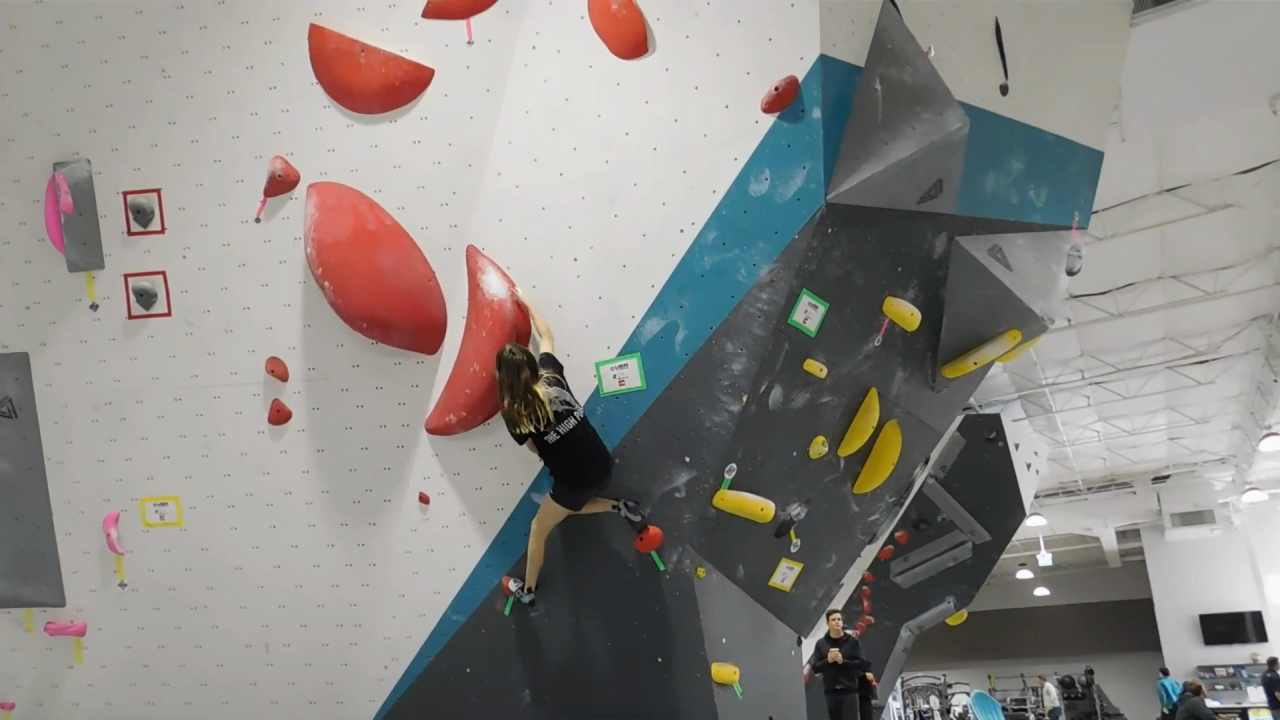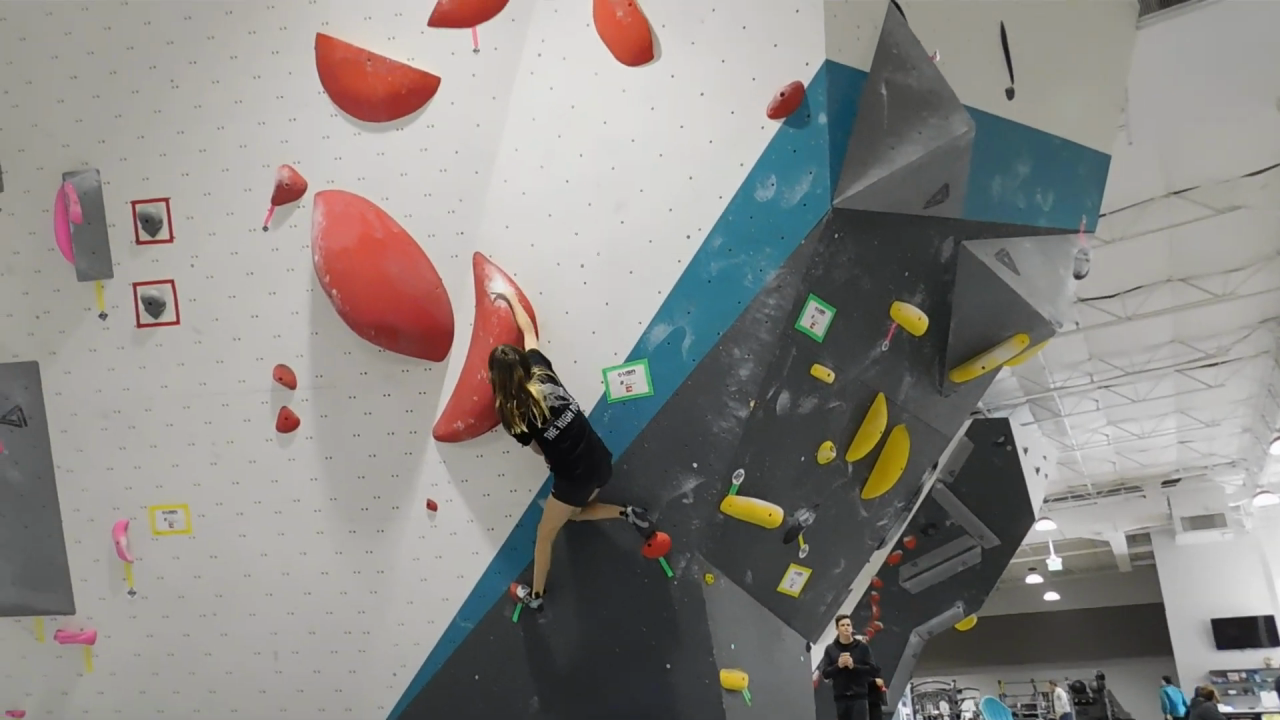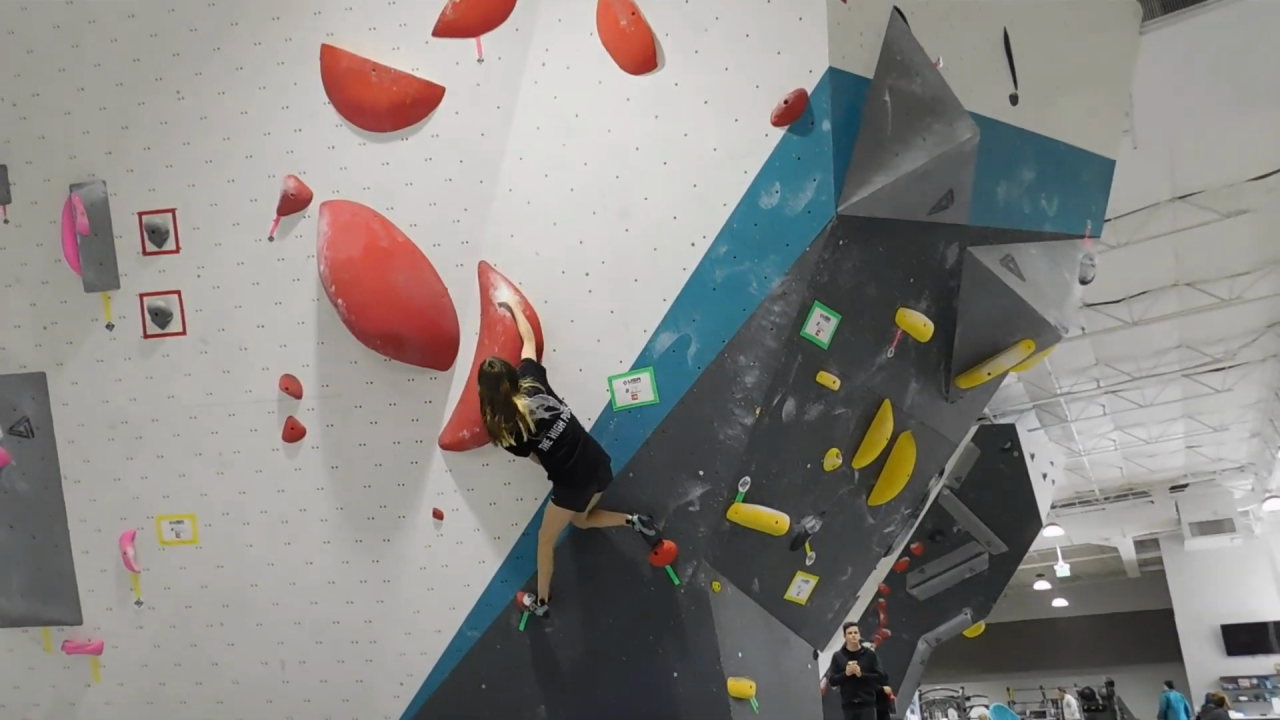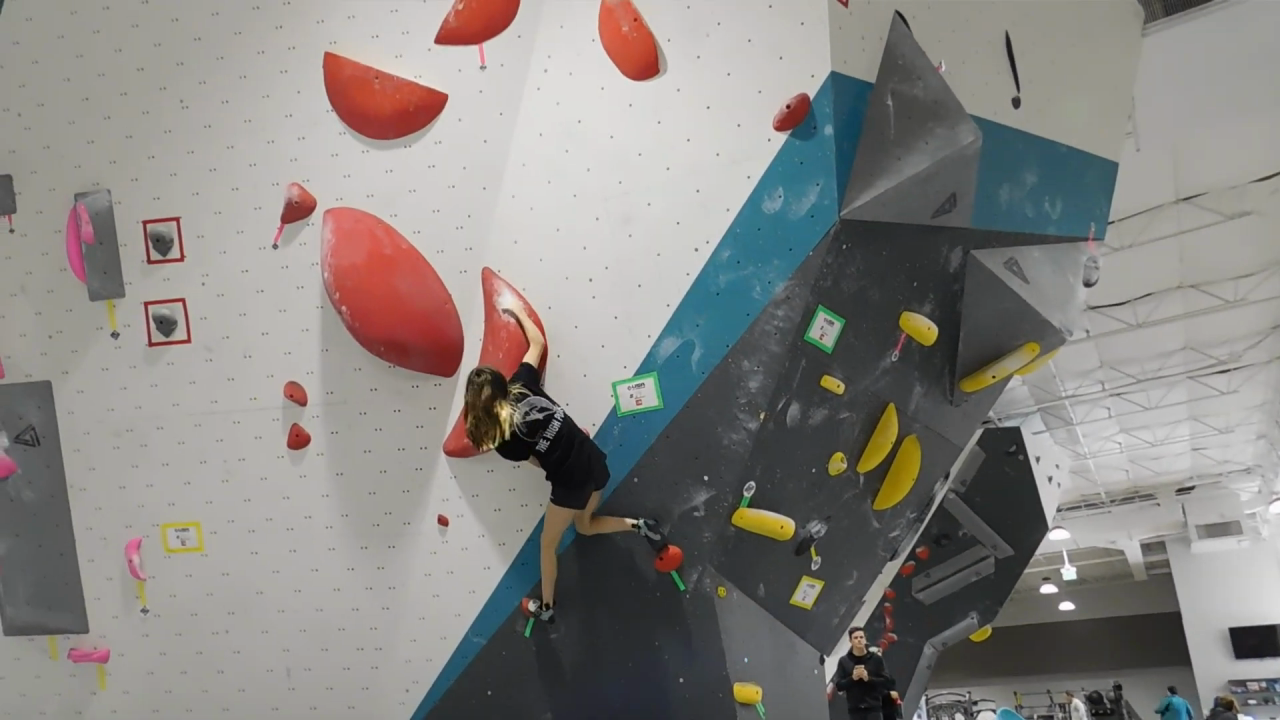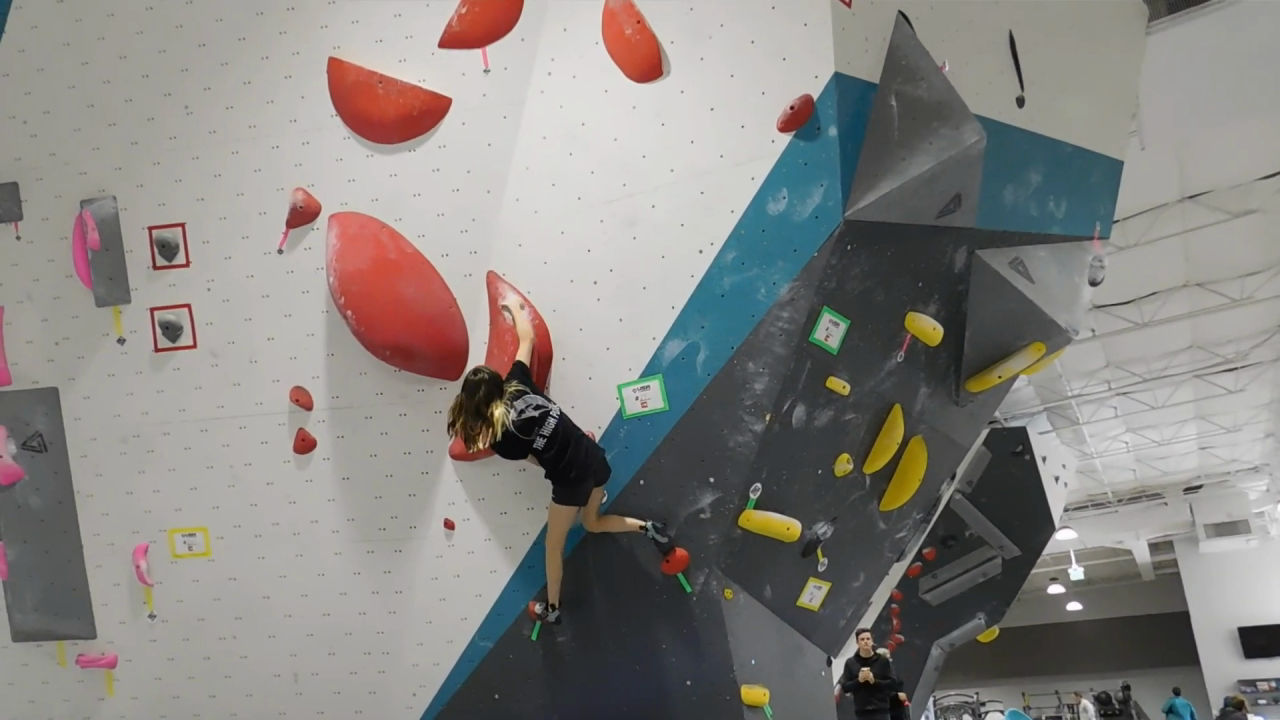
dt=0.2s
person 1, frame 1
left shoulder: (514, 413)
right shoulder: (550, 372)
left elbow: (535, 449)
right elbow: (547, 335)
right wrist: (526, 305)
left hip: (574, 481)
right hip: (602, 464)
left knee: (538, 529)
right knee: (572, 505)
left ankle: (527, 589)
right ankle: (621, 507)
person 1, frame 2
left shoulder: (512, 413)
right shoulder: (541, 371)
left elbow: (538, 449)
right elbow: (529, 331)
right wrist: (512, 300)
left hip: (574, 477)
right hip: (600, 460)
left knee: (544, 535)
right knee: (577, 512)
left ankle: (534, 594)
right ankle: (629, 513)
person 1, frame 3
left shoulder: (505, 428)
right shoulder: (532, 380)
left elbow: (536, 458)
right elbow: (530, 340)
right wrist: (515, 308)
left hip: (572, 483)
right hip: (599, 463)
left knee: (546, 541)
right knee: (581, 520)
left ankle: (540, 601)
right ankle: (635, 520)
person 1, frame 4
left shoulder: (500, 437)
right shoulder: (524, 385)
left elbow: (537, 462)
right elbow: (538, 342)
right wrist: (520, 313)
left hip: (571, 483)
right hip: (596, 462)
left knee: (548, 545)
right knee: (585, 526)
left ankle: (546, 607)
right ankle: (640, 526)
person 1, frame 5
left shoulder: (496, 435)
right shoulder: (517, 385)
left elbow: (532, 458)
right elbow: (527, 339)
right wrist: (516, 309)
left hip: (570, 480)
right hip: (594, 458)
left knee: (554, 546)
right knee: (592, 523)
left ankle: (550, 608)
right ankle: (647, 527)
